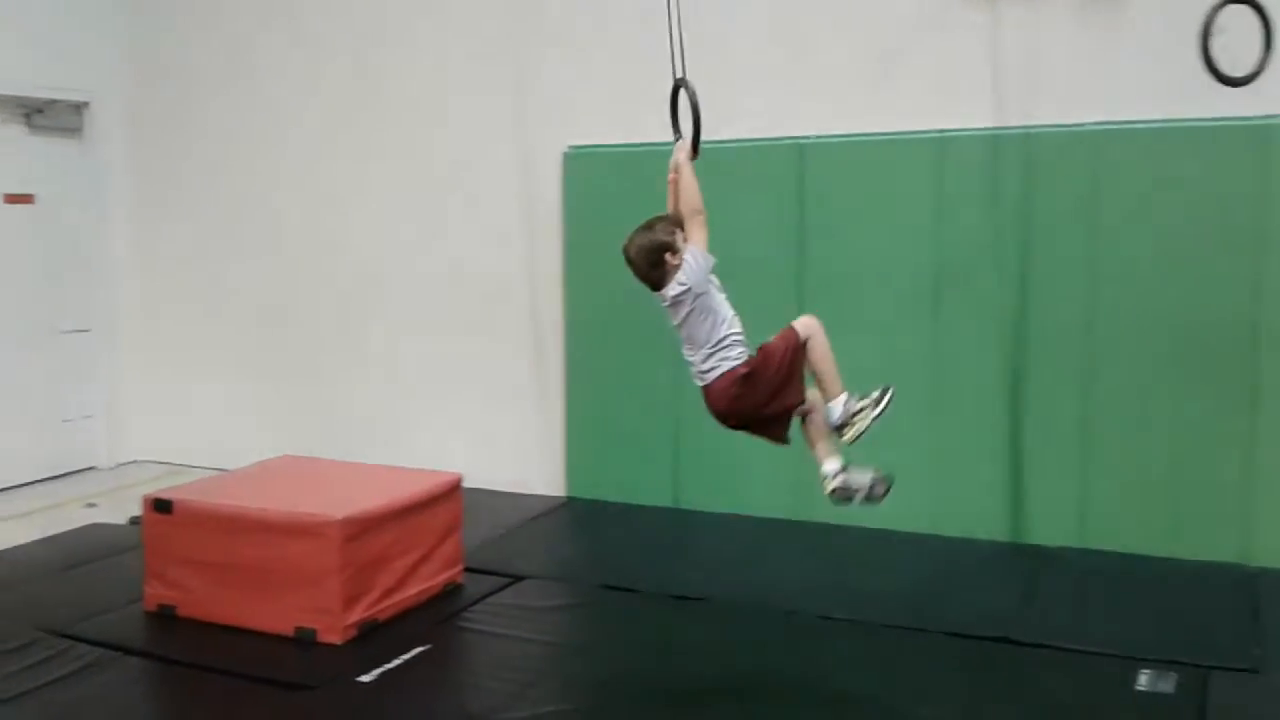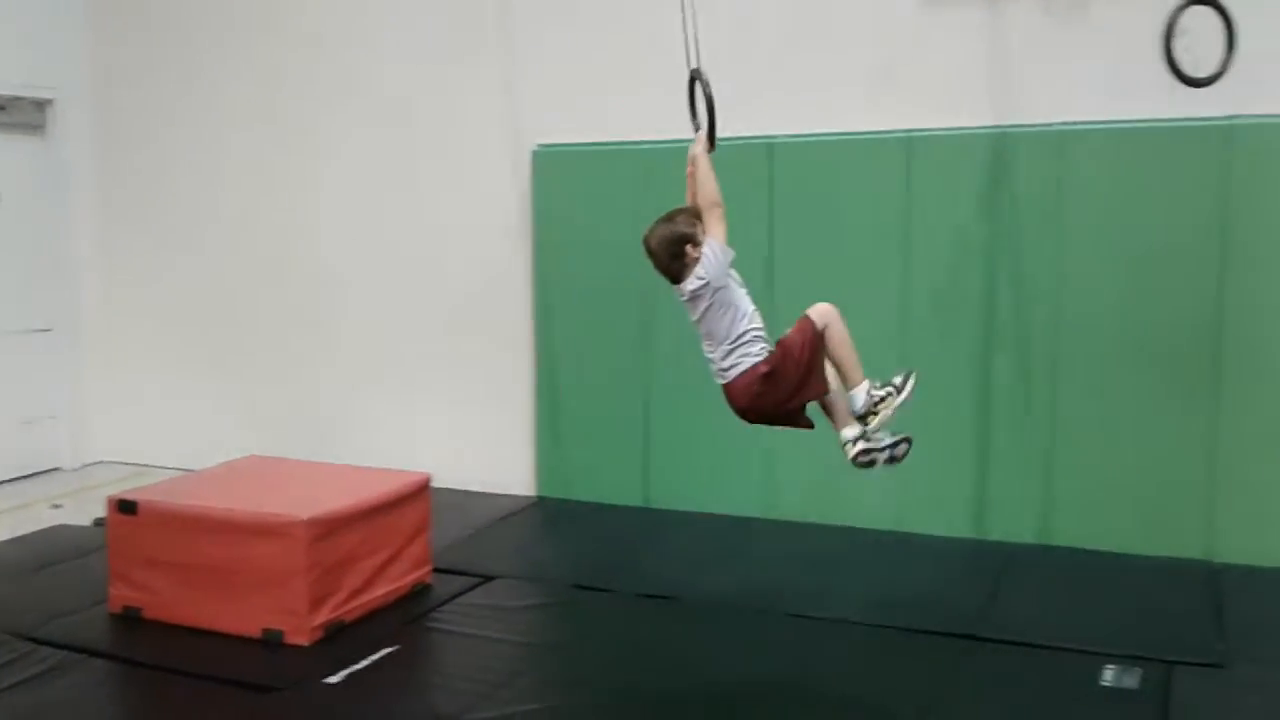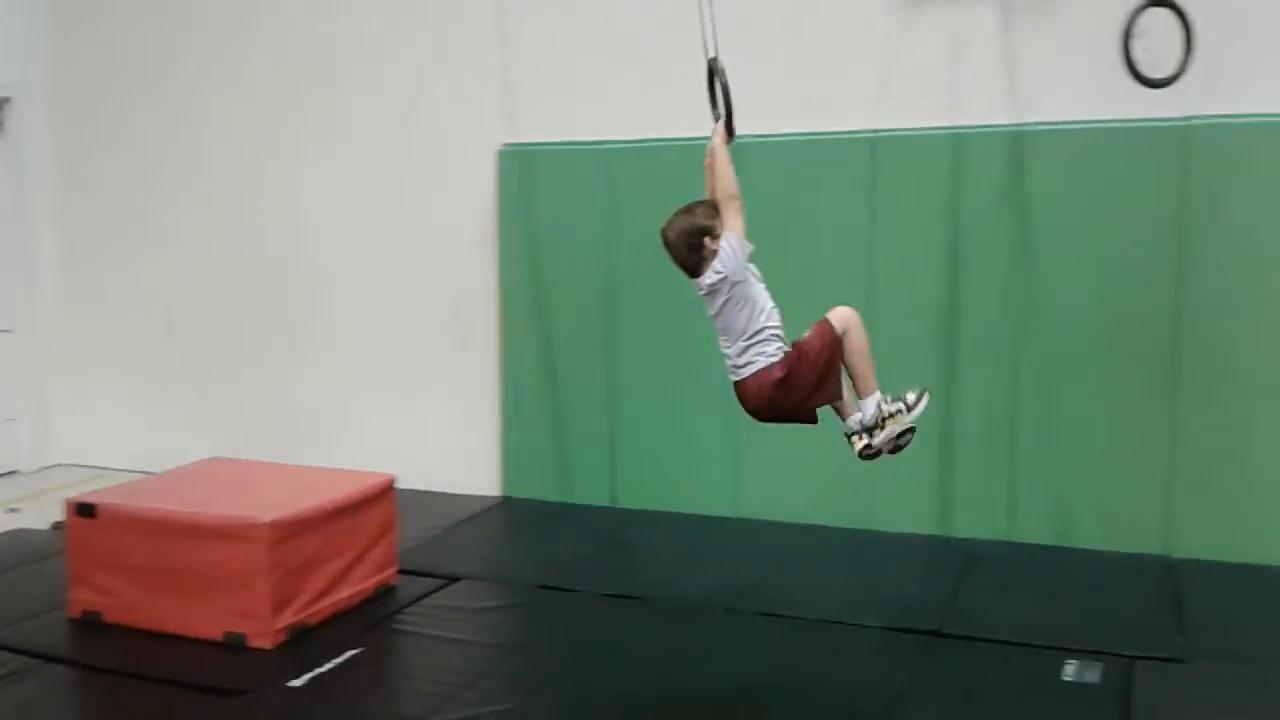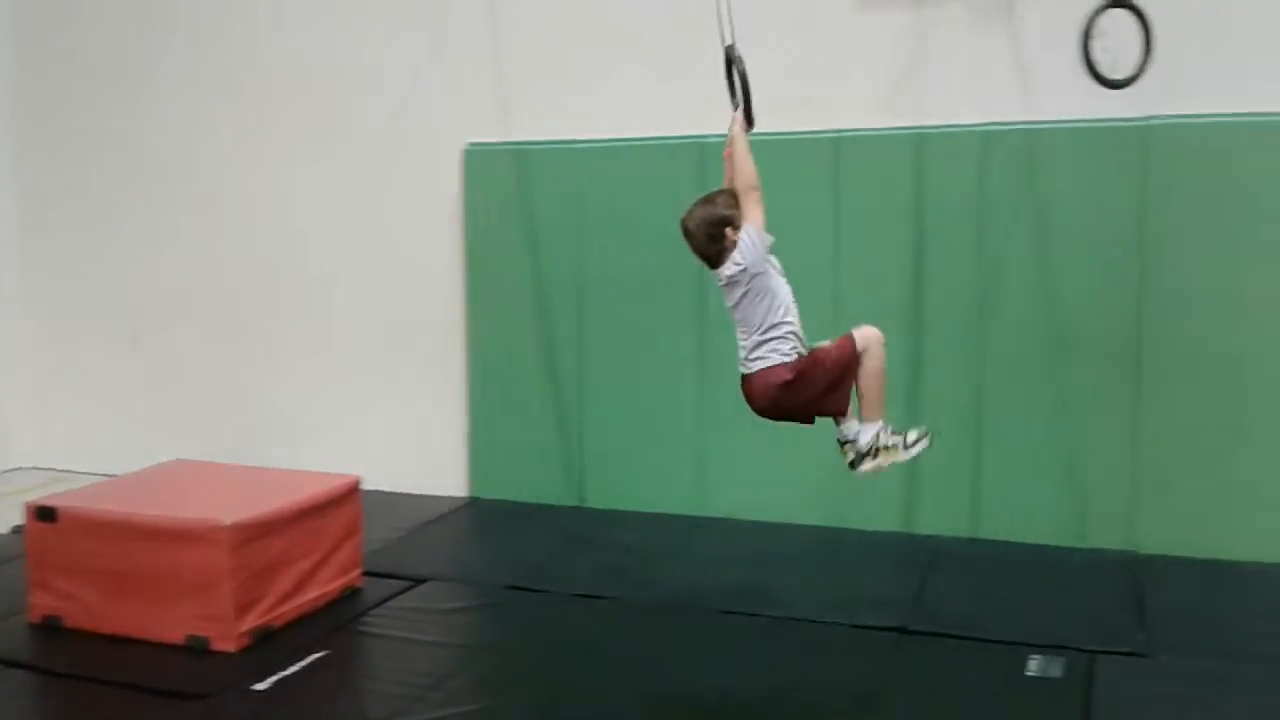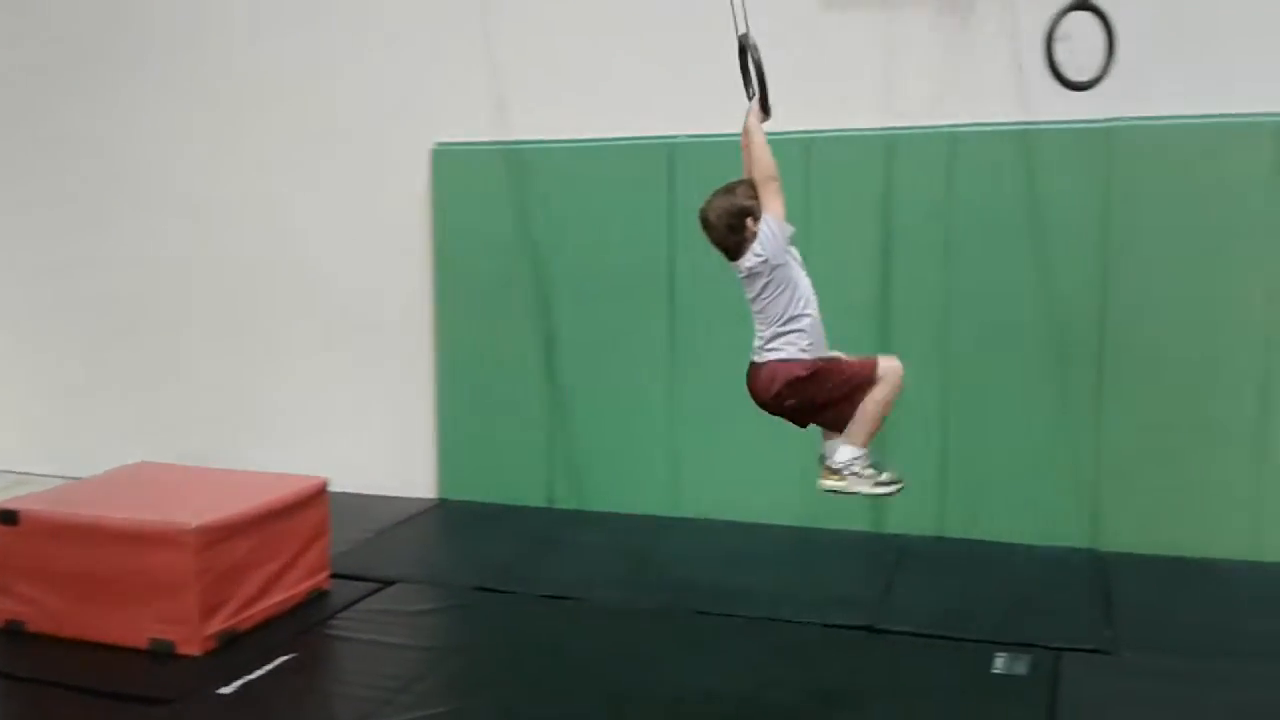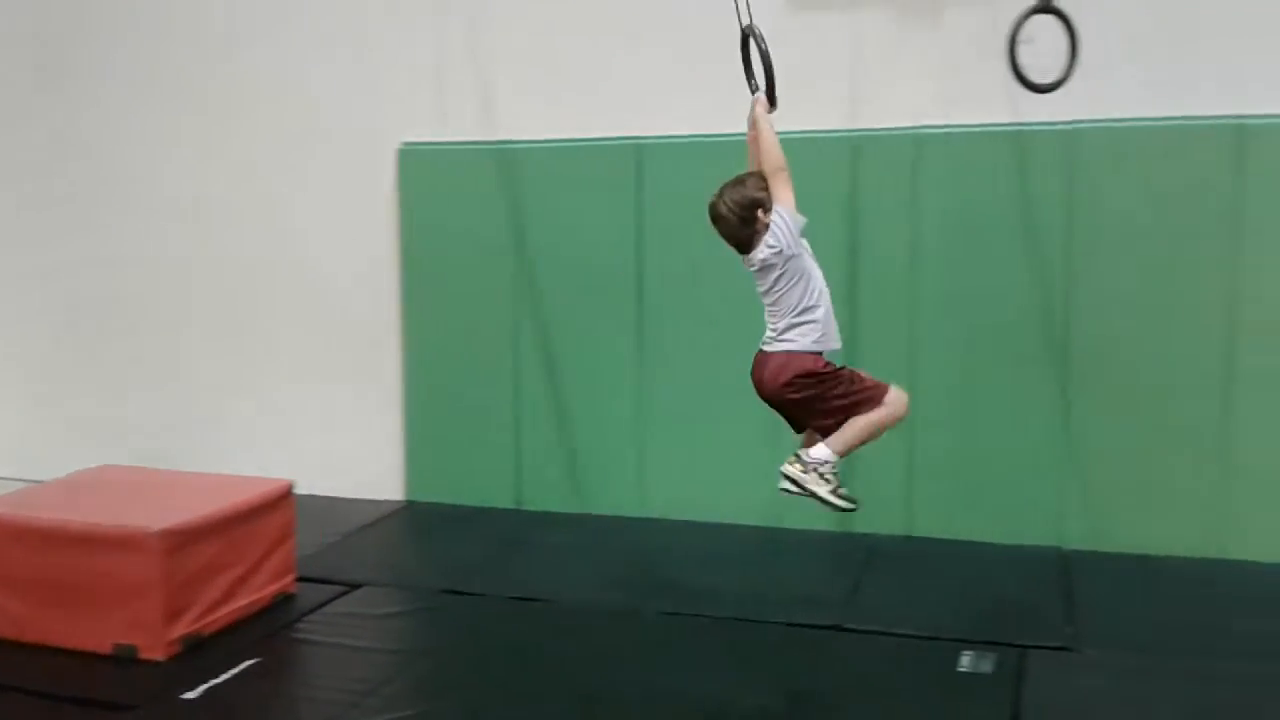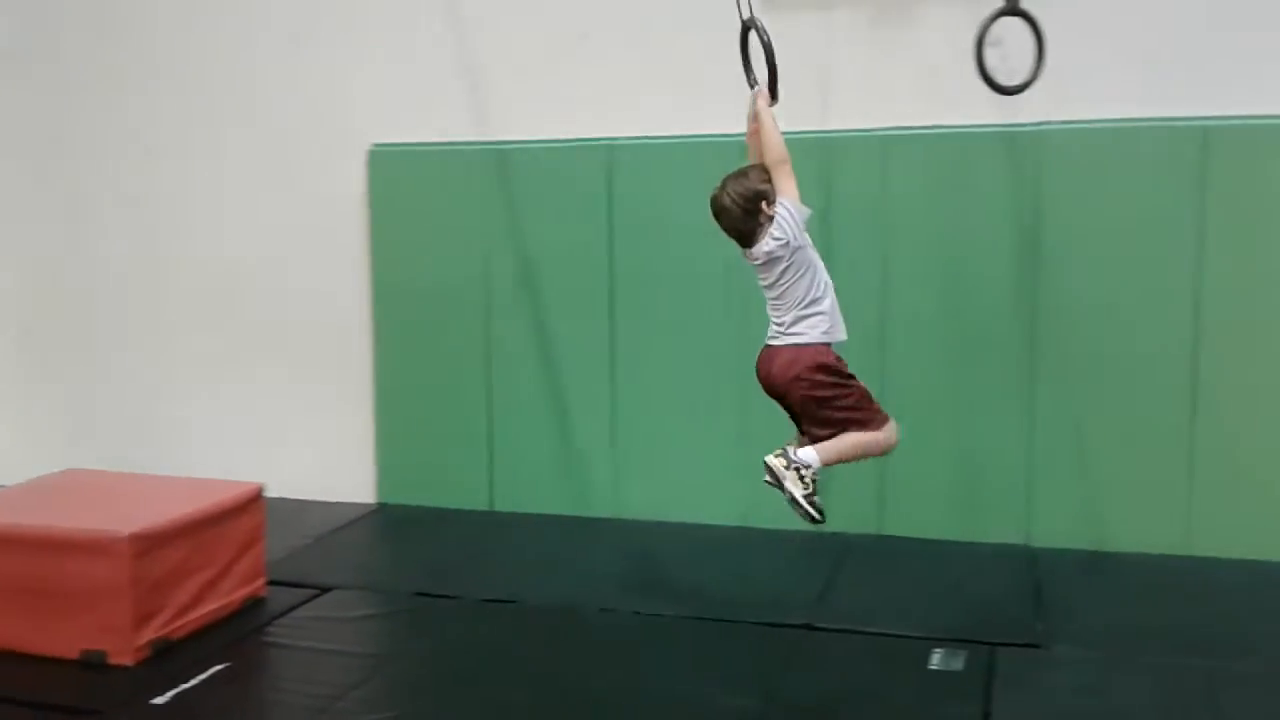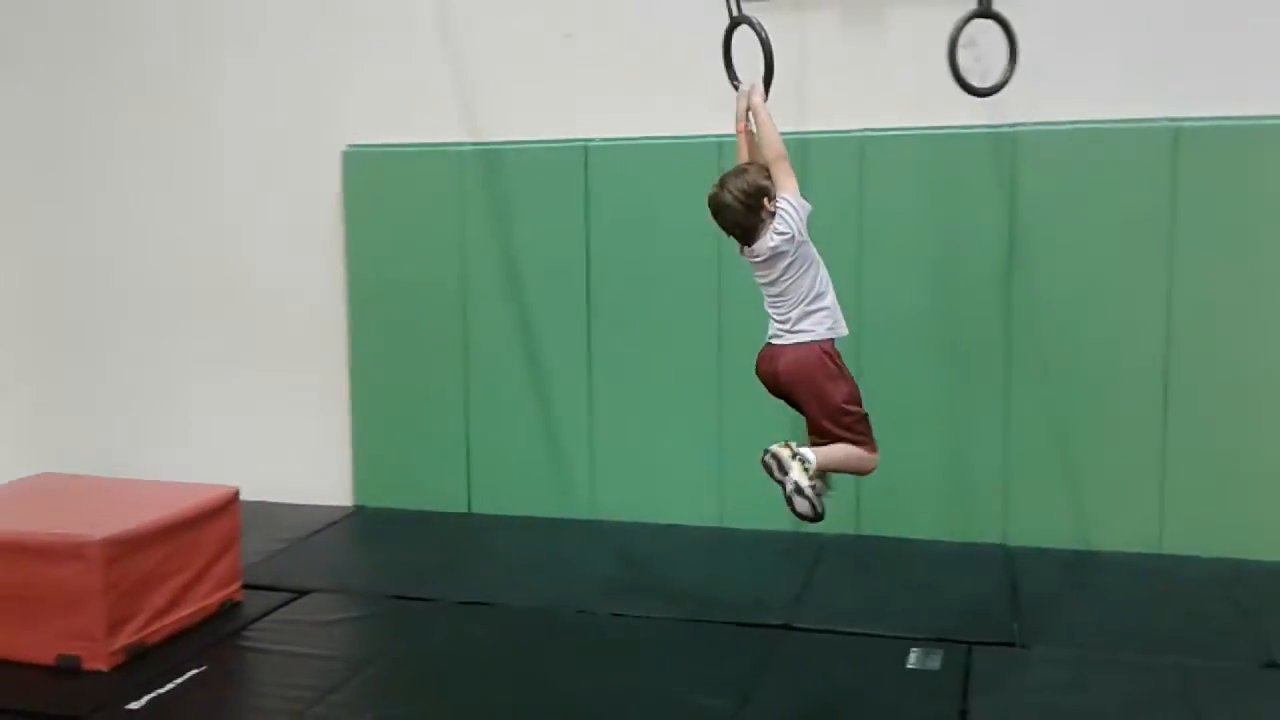
dt=0.1s
person 1, frame 1
left shoulder: (673, 289)
right shoulder: (690, 280)
left elbow: (680, 216)
right elbow: (694, 213)
left wrist: (675, 173)
right wrist: (684, 161)
left hip: (723, 391)
right hip: (738, 383)
left knee: (809, 395)
right knee: (808, 325)
left ankle: (835, 474)
right ankle: (841, 412)
person 1, frame 2
left shoulder: (691, 283)
right shoulder: (708, 275)
left elbow: (699, 215)
right elbow: (713, 209)
left wrist: (694, 166)
right wrist: (700, 155)
left hip: (741, 388)
right hip: (756, 382)
left knee: (820, 358)
right knee: (823, 314)
left ankle: (856, 438)
right ankle: (863, 400)
person 1, frame 3
left shoulder: (708, 277)
right shoulder: (726, 270)
left elbow: (717, 207)
right elbow: (731, 202)
left wrist: (712, 157)
right wrist: (718, 147)
left hip: (754, 388)
right hip: (773, 383)
left knee: (832, 348)
right knee: (844, 318)
left ankle: (860, 426)
right ankle: (873, 412)
person 1, frame 4
left shoulder: (727, 268)
right shoulder: (748, 261)
left elbow: (738, 197)
right elbow: (748, 196)
left wrist: (733, 146)
right wrist: (738, 134)
left hip: (760, 383)
right hip: (777, 384)
left knee: (834, 351)
right knee: (869, 338)
left ankle: (852, 433)
right ankle: (870, 441)
person 1, frame 5
left shoulder: (747, 258)
right shoulder: (767, 252)
left elbow: (756, 187)
right elbow: (770, 182)
left wrist: (748, 135)
right wrist: (754, 126)
left hip: (766, 376)
right hip: (787, 378)
left knee: (836, 364)
right knee: (889, 370)
left ankle: (837, 455)
right ankle: (846, 460)
person 1, frame 6
left shoulder: (754, 251)
right shoulder: (780, 241)
left elbow: (762, 177)
right elbow: (778, 172)
left wrist: (753, 126)
right wrist: (762, 117)
left hip: (769, 366)
right hip: (794, 369)
right knee: (895, 402)
left ankle: (809, 463)
right ankle: (815, 460)
person 1, frame 7
left shoulder: (756, 245)
right shoulder: (784, 234)
left elbow: (761, 172)
right elbow: (780, 164)
left wrist: (753, 119)
right wrist: (763, 109)
left hip: (774, 360)
right hip: (803, 361)
right knee: (884, 436)
left ankle: (796, 466)
right ankle: (799, 461)
person 1, frame 8
left shoulder: (747, 243)
right shoulder: (786, 232)
left elbow: (748, 172)
right elbow: (777, 161)
left wrist: (743, 116)
right wrist: (758, 106)
left hip: (771, 359)
right hip: (808, 356)
right knee: (865, 457)
left ankle: (805, 459)
right ankle: (799, 459)
